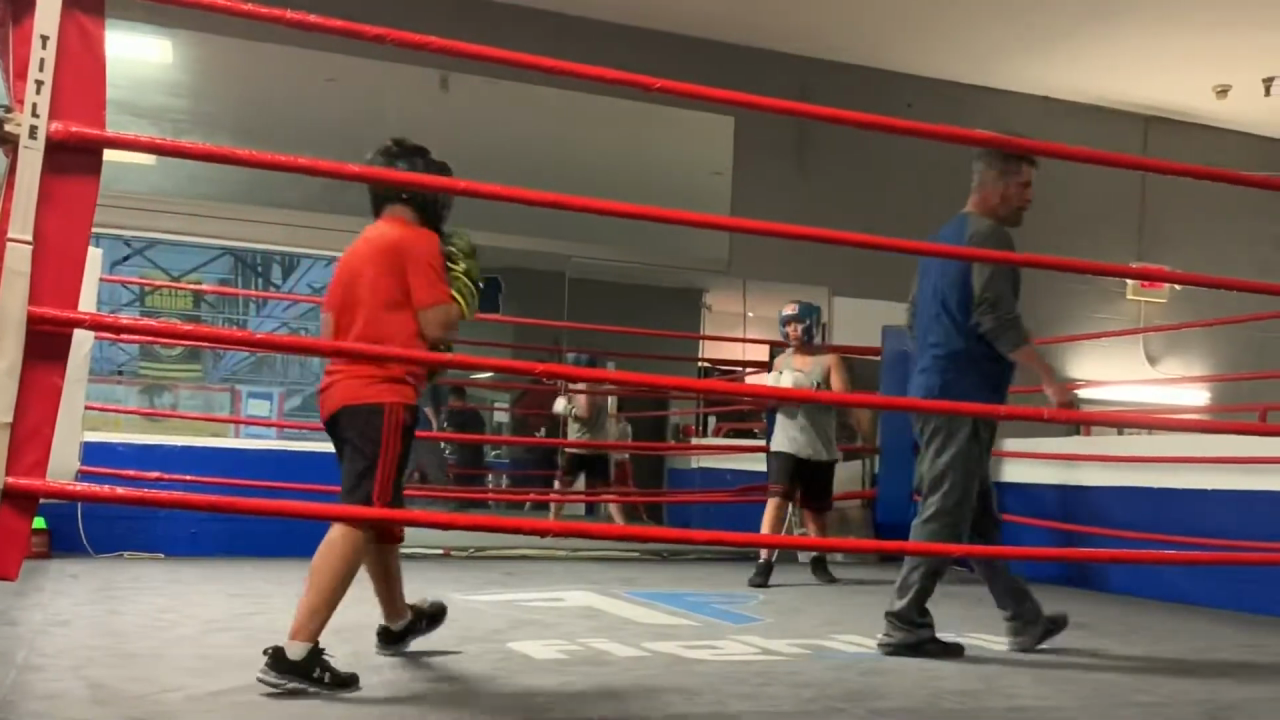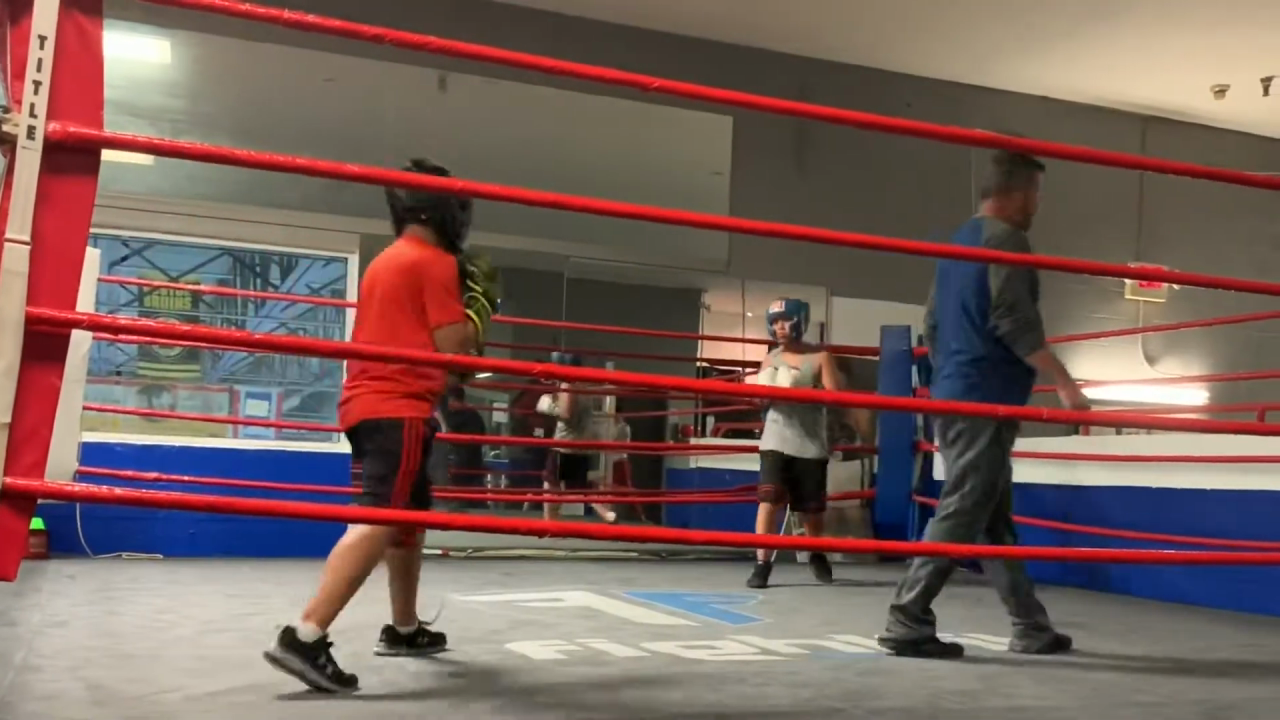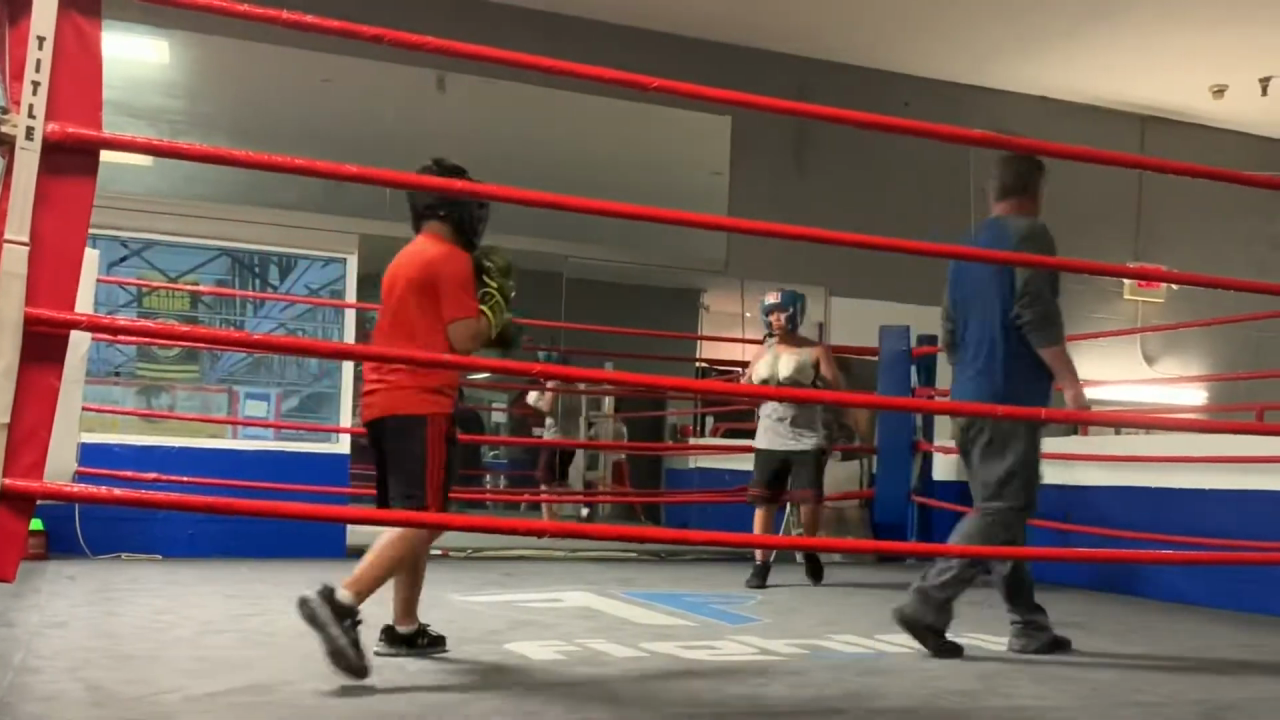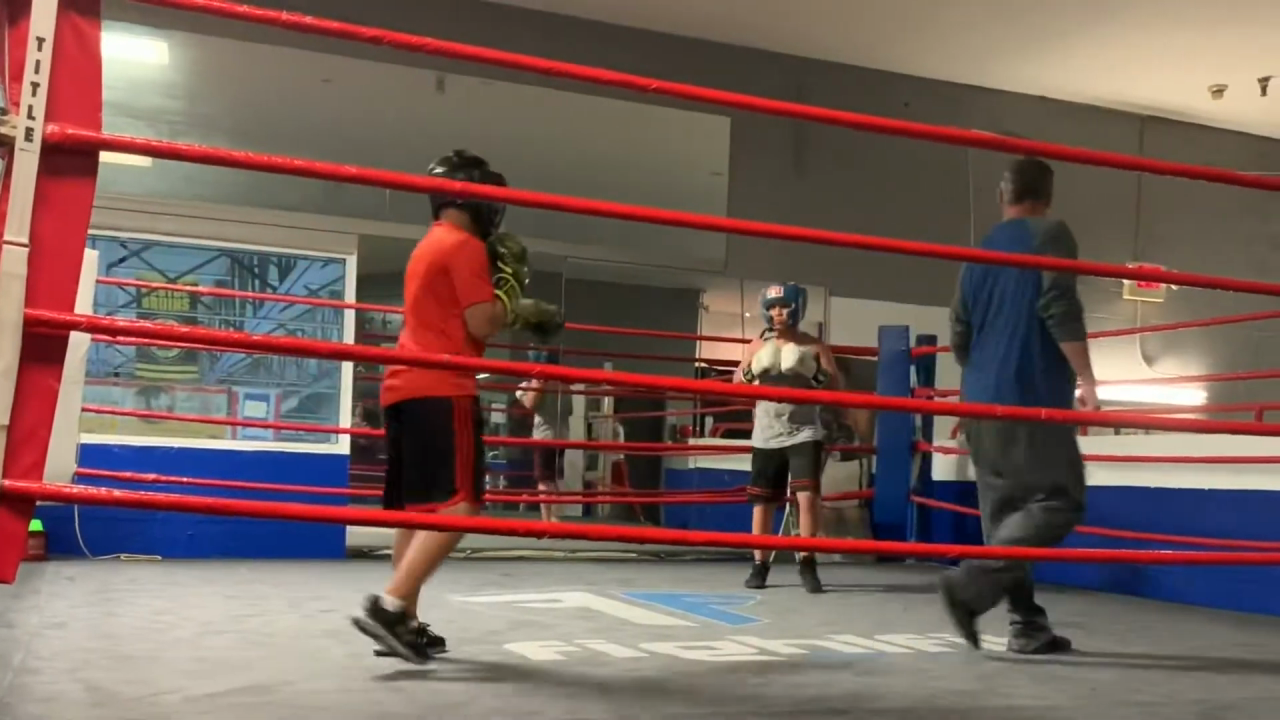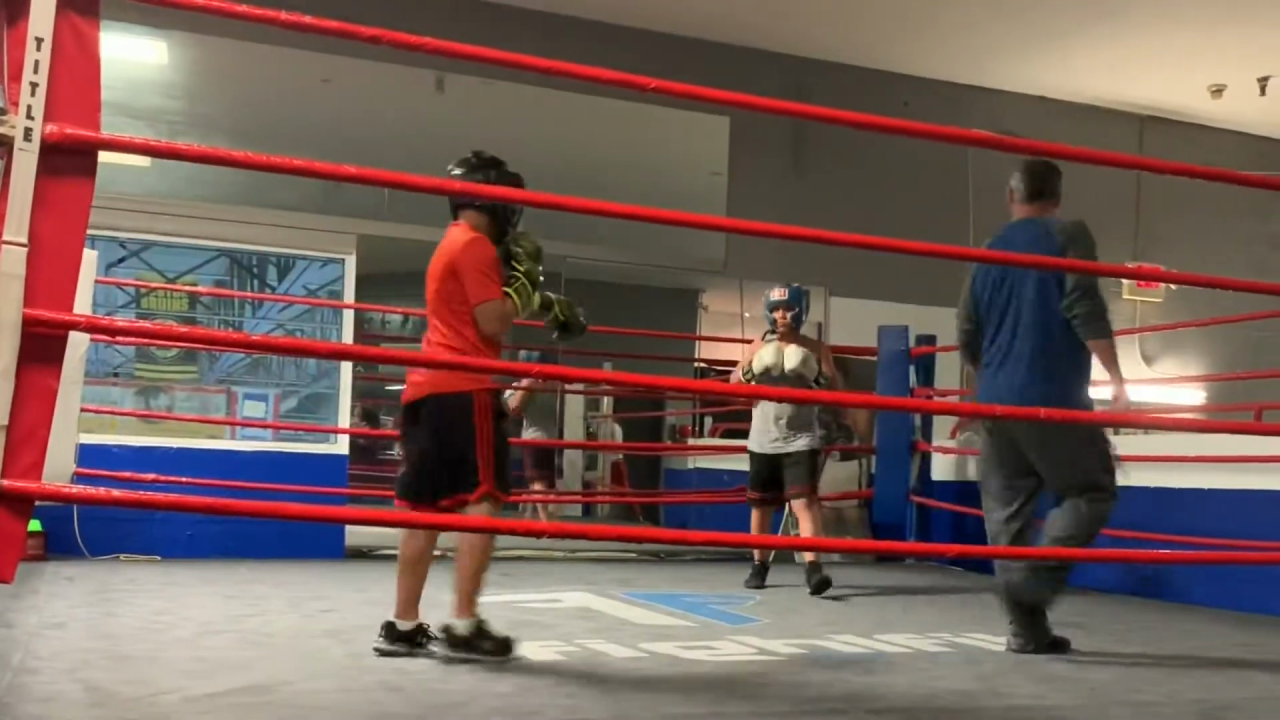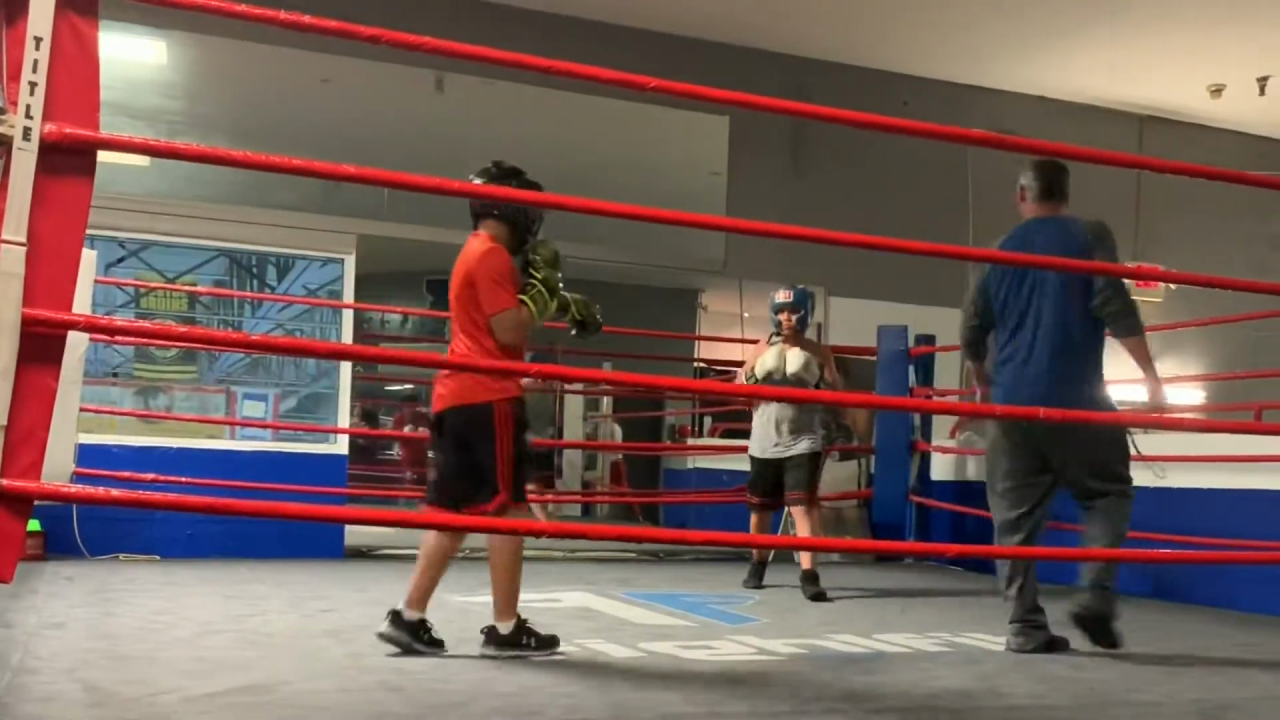
dt=0.1s
person 1, frame 1
left shoulder: (357, 248)
right shoulder: (419, 242)
left elbow: (331, 328)
right elbow: (437, 326)
right wrist: (463, 279)
left hip: (343, 392)
right hip: (381, 395)
left knee: (384, 512)
right knee: (360, 520)
left ankle: (398, 621)
right ankle: (294, 653)
person 1, frame 2
left shoulder: (382, 263)
right shoulder: (436, 263)
right elbow: (451, 344)
right wrist: (480, 298)
left hip: (364, 403)
right hip: (400, 408)
left knee: (409, 515)
right knee: (380, 521)
left ankle: (405, 628)
right ankle: (304, 635)
person 1, frame 3
left shoulder: (404, 257)
right shoulder: (452, 259)
right elbow: (464, 339)
left wrist: (488, 322)
right wrist: (496, 293)
left hip: (382, 400)
right hip: (417, 403)
left knee: (411, 513)
right knee: (420, 518)
left ankle: (404, 627)
right ankle: (337, 602)
person 1, frame 4
left shoulder: (430, 246)
right shoulder: (466, 245)
right elbow: (481, 324)
left wrist: (528, 310)
right wrist: (510, 276)
left hip: (404, 387)
right hip: (440, 389)
left knee: (416, 507)
right knee: (461, 502)
left ankle: (404, 621)
right ankle: (391, 603)
person 1, frame 5
left shoulder: (453, 245)
right shoulder: (475, 246)
left elbow: (489, 307)
right elbow: (495, 322)
left wrist: (552, 307)
right wrist: (525, 274)
left hip: (427, 388)
right hip: (463, 389)
left knee: (428, 505)
right knee: (482, 499)
left ankle: (403, 625)
right ankle: (464, 625)
person 1, frame 6
left shoulder: (473, 254)
right shoulder: (492, 256)
left elbow: (506, 313)
right elbow: (510, 331)
left wrist: (569, 305)
right wrist: (543, 282)
left hip: (455, 396)
right hip: (487, 396)
left knee: (455, 510)
right knee: (504, 506)
left ankle: (409, 616)
right ankle: (505, 628)
person 2, frame 1
left shoulder: (941, 239)
right shoulder: (989, 236)
left elbow: (915, 322)
right elbow: (997, 320)
right wrist: (1050, 380)
left hip: (932, 390)
right hip: (963, 396)
left knee: (979, 511)
right knee: (945, 511)
left ankle: (1024, 619)
right ankle: (904, 626)
person 2, frame 2
left shoulder: (957, 243)
right shoulder: (1005, 238)
left elbow: (934, 328)
right elbow: (1015, 323)
right wrist: (1064, 383)
left hip: (956, 393)
right hip: (985, 398)
left knee: (993, 516)
right knee: (962, 511)
left ankle: (1030, 626)
right ankle: (908, 621)
person 2, frame 3
left shoulder: (969, 248)
right shoulder: (1030, 235)
left elbow: (950, 331)
right elbow: (1037, 316)
right wrist: (1070, 382)
left hip: (970, 397)
right hip: (1013, 398)
left knee: (998, 510)
right knee: (1002, 512)
left ankle: (1028, 625)
right ankle: (926, 603)
person 2, frame 4
left shoulder: (979, 252)
right shoulder: (1052, 234)
left elbow: (959, 334)
right elbow: (1061, 310)
right wrist: (1086, 377)
left hip: (982, 399)
right hip: (1034, 397)
left knee: (1003, 511)
right knee: (1058, 502)
left ankle: (1028, 625)
right ankle: (972, 583)
person 2, frame 5
left shoulder: (990, 251)
right shoulder: (1069, 234)
left elbow: (967, 332)
right elbow: (1084, 307)
right wrist: (1116, 375)
left hip: (996, 402)
right hip: (1055, 398)
left knee: (1007, 514)
right knee: (1091, 495)
left ankle: (1025, 626)
right ankle: (1031, 578)
person 2, frame 6
left shoulder: (1001, 250)
right shoulder: (1090, 234)
left elbow: (972, 327)
right elbow: (1114, 305)
left wrist: (982, 380)
right wrist: (1149, 372)
left hip: (1011, 401)
right hip: (1074, 398)
left knee: (1015, 515)
right knee: (1110, 493)
left ankle: (1025, 625)
right ankle: (1094, 595)
person 3, frame 1
left shoulder: (829, 361)
right shoulder: (780, 361)
left elbow: (843, 397)
left wrist: (813, 391)
left hip: (820, 447)
right hip: (785, 443)
left knee: (817, 509)
right knee: (777, 499)
left ankle: (819, 560)
right ankle: (764, 563)
person 3, frame 2
left shoulder: (820, 358)
right shoulder: (770, 359)
left elbow: (836, 396)
left wrist: (806, 390)
left hip: (812, 445)
right hip: (776, 442)
left knee: (812, 510)
right knee: (769, 501)
left ankle: (818, 555)
right ankle: (762, 564)
person 3, frame 3
left shoulder: (815, 350)
right shoulder: (762, 351)
left elbow: (837, 389)
left wrist: (811, 379)
right wrist: (755, 380)
left hip: (808, 437)
right hip: (770, 438)
left knee: (810, 502)
right knee: (764, 502)
left ankle: (811, 554)
right ankle: (761, 565)
person 3, frame 4
left shoulder: (815, 346)
right shoulder: (759, 344)
left elbow: (836, 386)
right elbow: (737, 383)
left wrist: (813, 373)
right wrist: (753, 370)
left hip: (804, 432)
right hip: (767, 435)
left knee: (807, 495)
right knee: (763, 502)
left ankle: (807, 560)
right ankle: (760, 565)
person 3, frame 5
left shoulder: (816, 349)
right shoulder: (759, 346)
left elbow: (836, 389)
right elbow: (735, 382)
left wrist: (814, 375)
right wrist: (752, 371)
left hip: (802, 439)
right hip: (764, 440)
left knee: (804, 501)
right knee: (760, 506)
left ankle: (813, 567)
right ankle: (760, 565)
person 3, frame 6
left shoulder: (819, 353)
right shoulder: (763, 349)
right elbow: (739, 386)
left wrist: (815, 380)
right wrist: (756, 375)
left hip: (803, 442)
right hip: (765, 444)
left knee: (803, 506)
right knee: (760, 509)
left ankle: (809, 575)
right ankle: (758, 563)
person 4, frame 1
left shoulder: (583, 385)
right shoulder: (599, 387)
left elbow: (585, 413)
left wrist: (567, 409)
left hip: (579, 445)
left knee: (562, 484)
right knee: (604, 489)
right ankle: (622, 525)
person 4, frame 2
left shoulder: (567, 385)
left elbow: (566, 414)
left wrist: (549, 406)
left knee: (551, 485)
right knee: (581, 489)
right ankle: (608, 515)
person 4, frame 3
left shoulder: (555, 382)
left elbow: (548, 408)
left wrist: (536, 399)
left hip: (555, 439)
right hip: (572, 440)
left knee: (547, 483)
right knee: (559, 483)
left ankle: (549, 523)
right ankle: (582, 508)
person 4, frame 4
left shoulder: (540, 380)
right shoulder: (561, 383)
left elbow: (530, 405)
right elbow: (569, 410)
left wrist: (522, 394)
left hip: (544, 437)
right hip: (561, 437)
left knee: (544, 481)
right knee: (548, 481)
left ankle: (549, 521)
right ankle: (549, 519)
person 4, frame 5
left shoulder: (529, 381)
right shoulder: (553, 384)
left elbow: (515, 407)
right elbow: (557, 411)
left wrist: (510, 395)
left hip: (534, 438)
right hip: (551, 439)
left knee: (537, 482)
right knee: (544, 482)
left ankle: (545, 522)
person 4, frame 6
left shoulder: (524, 384)
right shoulder: (551, 387)
right elbow: (555, 418)
left hip: (528, 442)
left knee: (530, 485)
left ankle: (544, 520)
